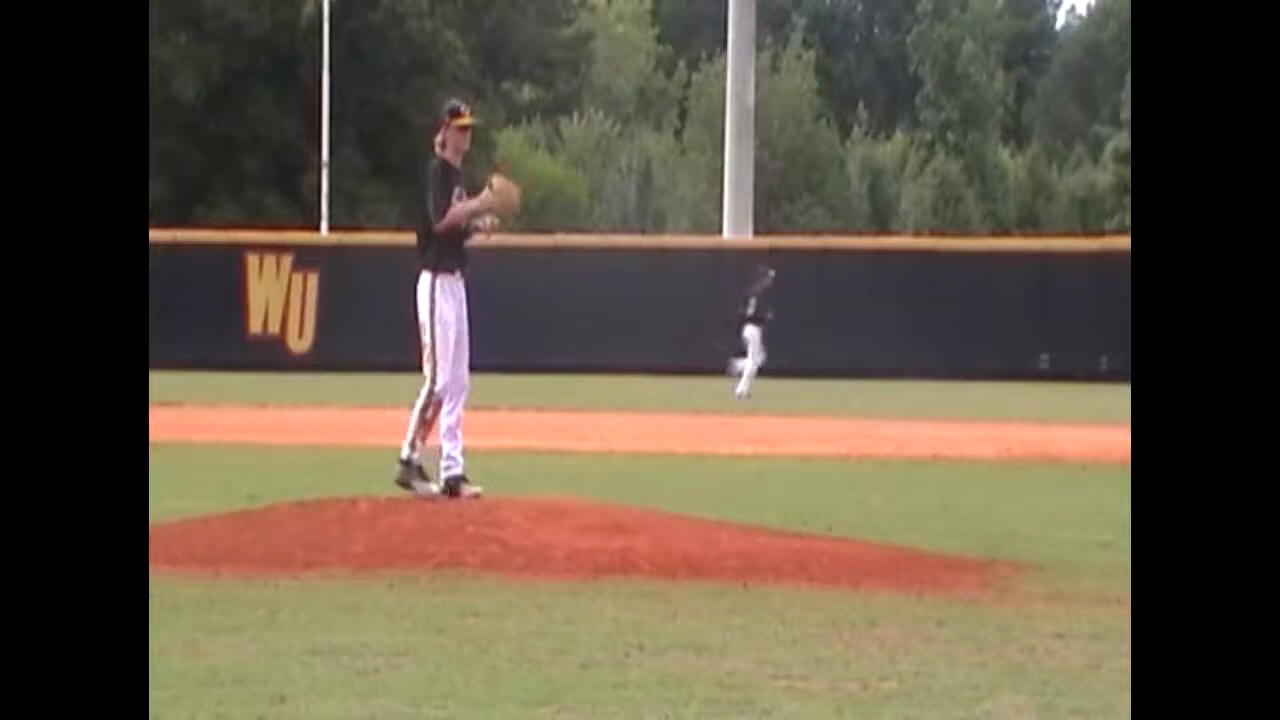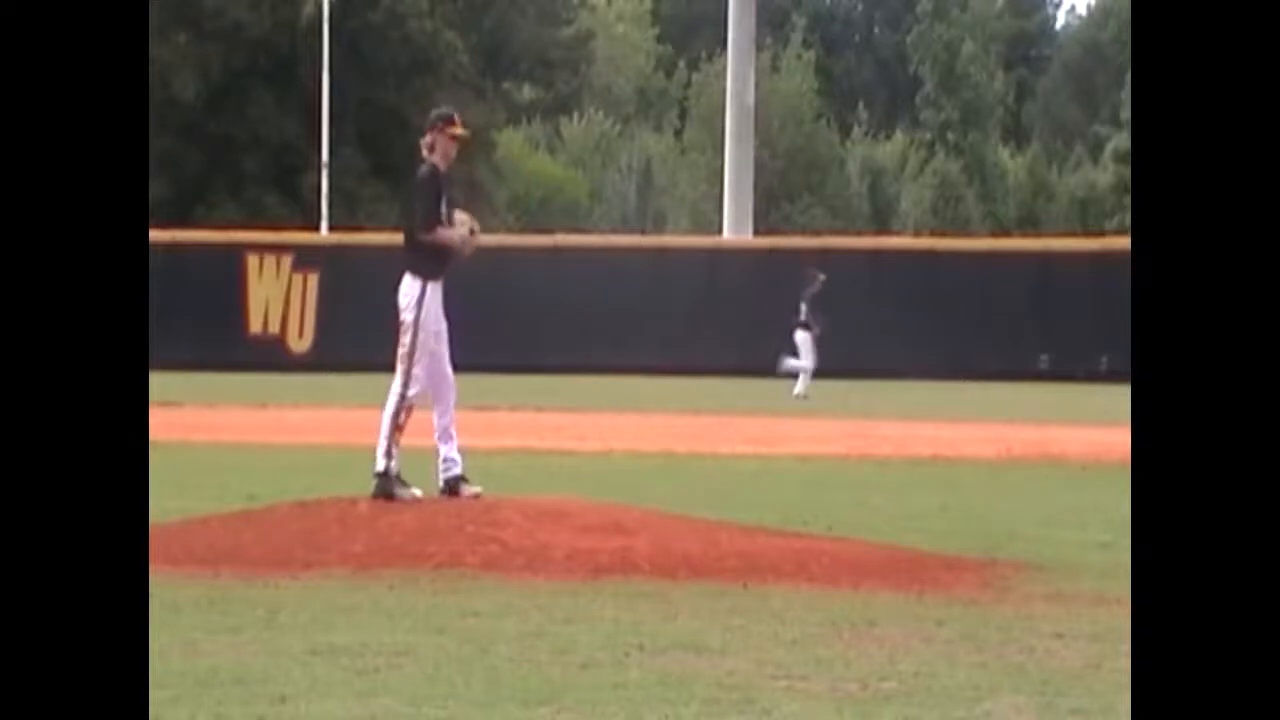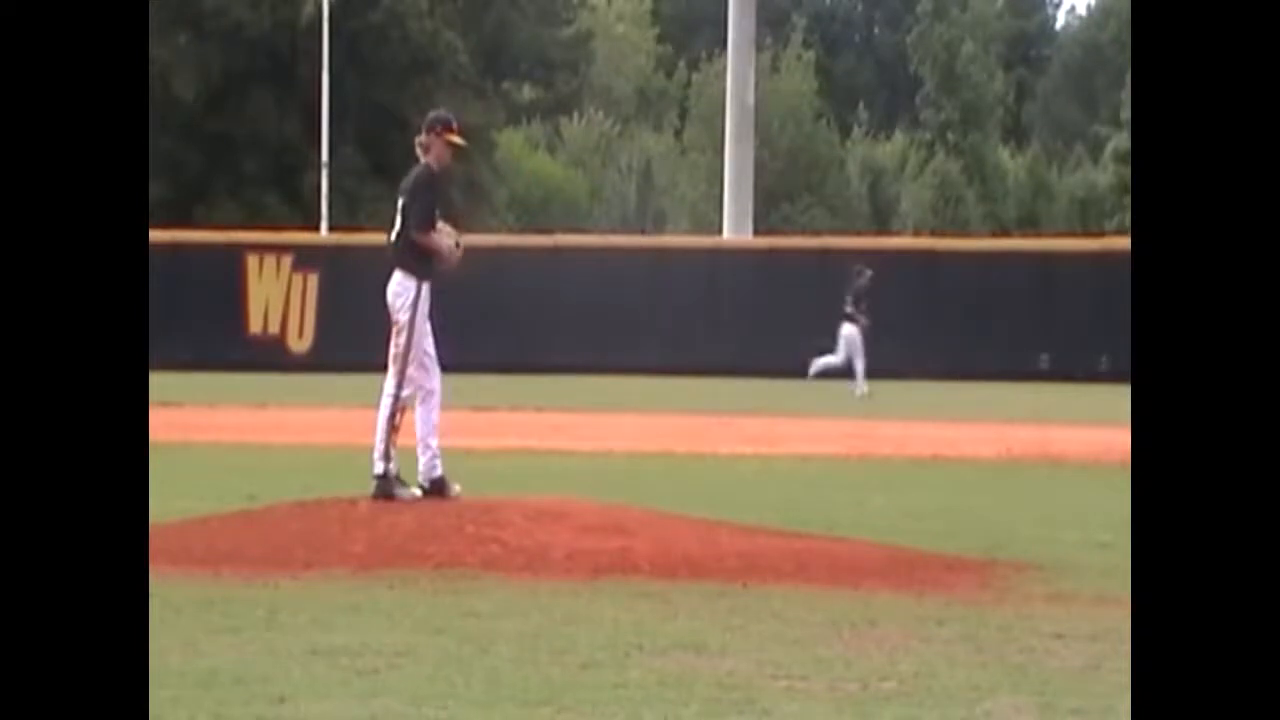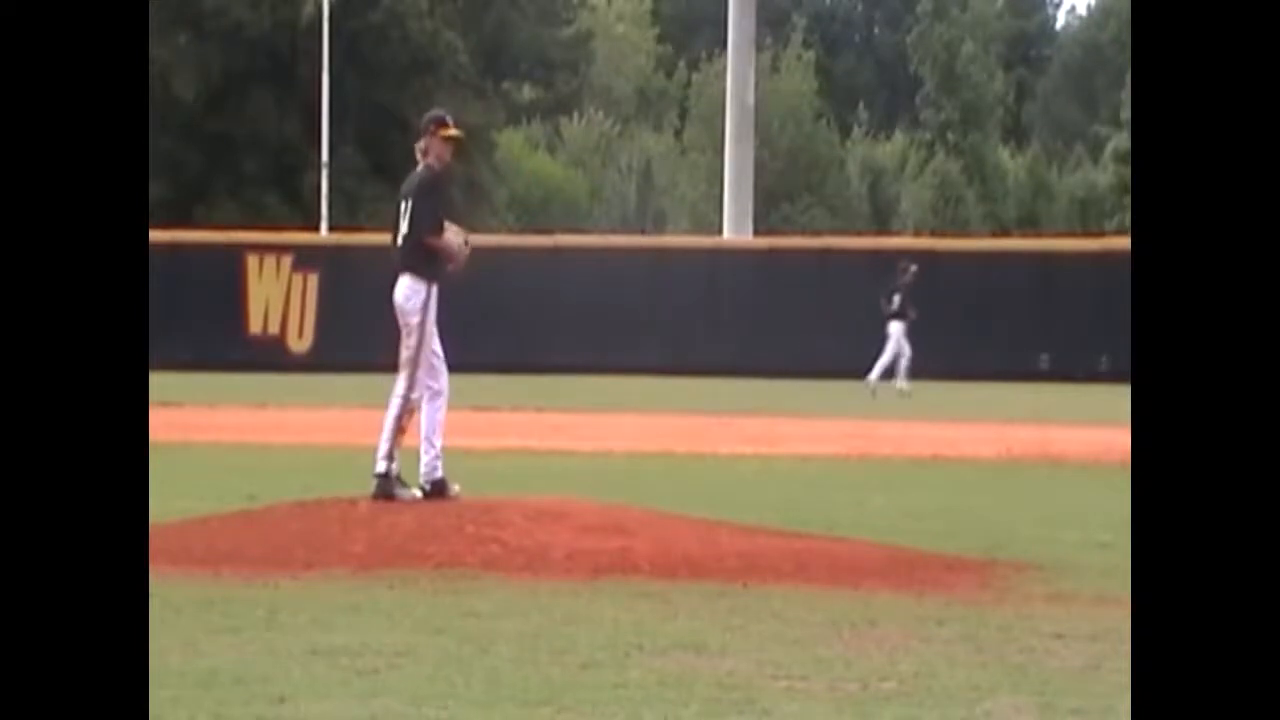
dt=0.3s
person 1, frame 1
left shoulder: (457, 173)
right shoulder: (437, 170)
right elbow: (439, 220)
left wrist: (478, 221)
right wrist: (477, 203)
left hip: (456, 282)
right hip: (437, 283)
left knee: (458, 381)
right knee: (439, 378)
left ankle: (452, 472)
right ankle: (410, 459)
person 1, frame 2
left shoulder: (440, 178)
right shoulder: (426, 176)
right elbow: (424, 232)
left wrist: (457, 235)
right wrist: (458, 237)
left hip: (432, 287)
right hip: (420, 287)
left knee: (443, 383)
right knee: (409, 382)
left ankle: (450, 473)
right ankle: (385, 472)
person 1, frame 3
left shoulder: (414, 178)
right shoulder: (427, 177)
right elbow: (418, 231)
left wrist: (439, 236)
right wrist: (444, 249)
left hip: (409, 284)
right hip: (410, 286)
left knee: (429, 382)
right knee: (400, 382)
left ankle: (431, 474)
right ankle: (384, 473)
person 1, frame 4
left shoulder: (412, 181)
right shoulder: (431, 179)
right elbow: (430, 234)
left wrist: (445, 249)
right wrist: (454, 250)
left hip: (409, 285)
right hip: (419, 288)
left knee: (435, 383)
right knee: (409, 385)
left ankle: (432, 476)
right ankle: (385, 473)
